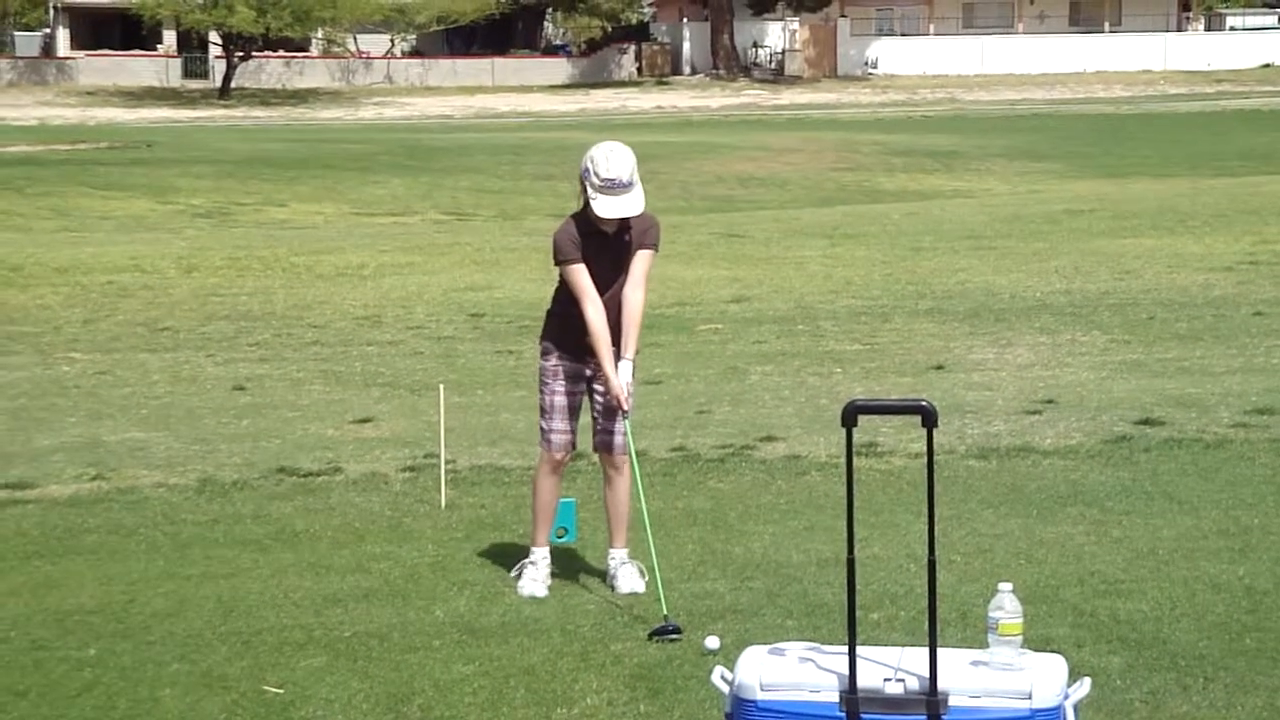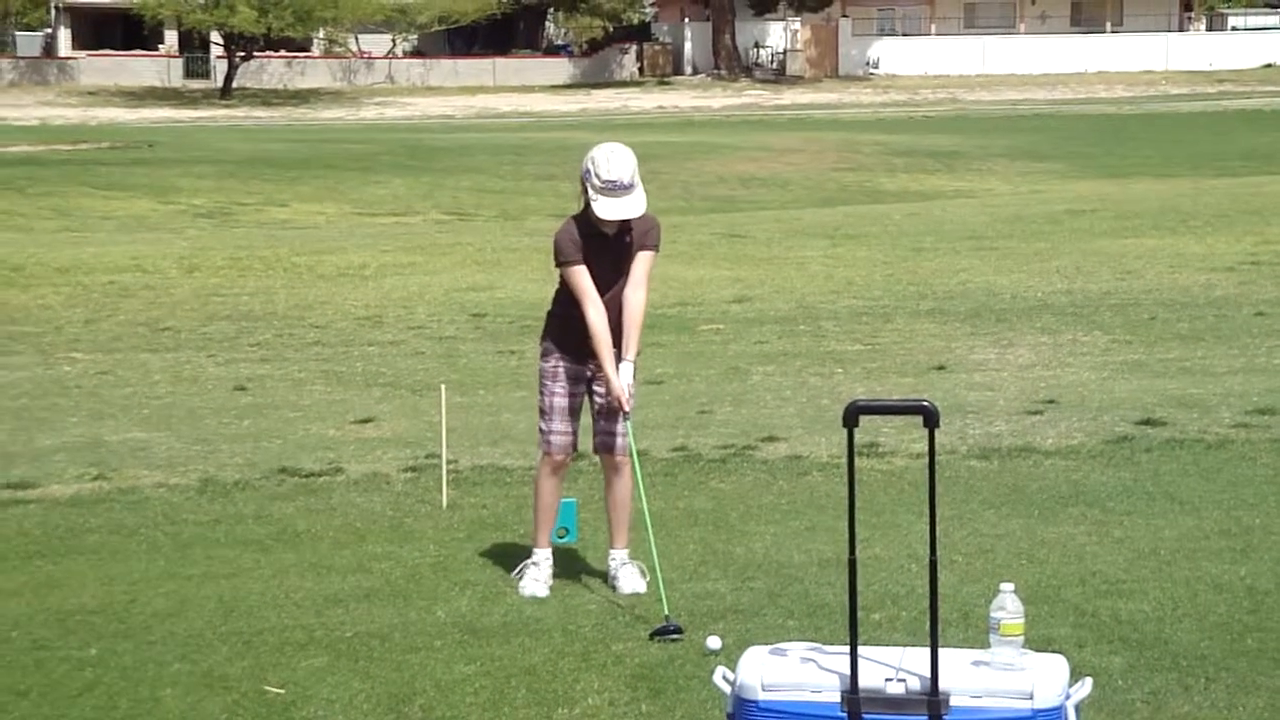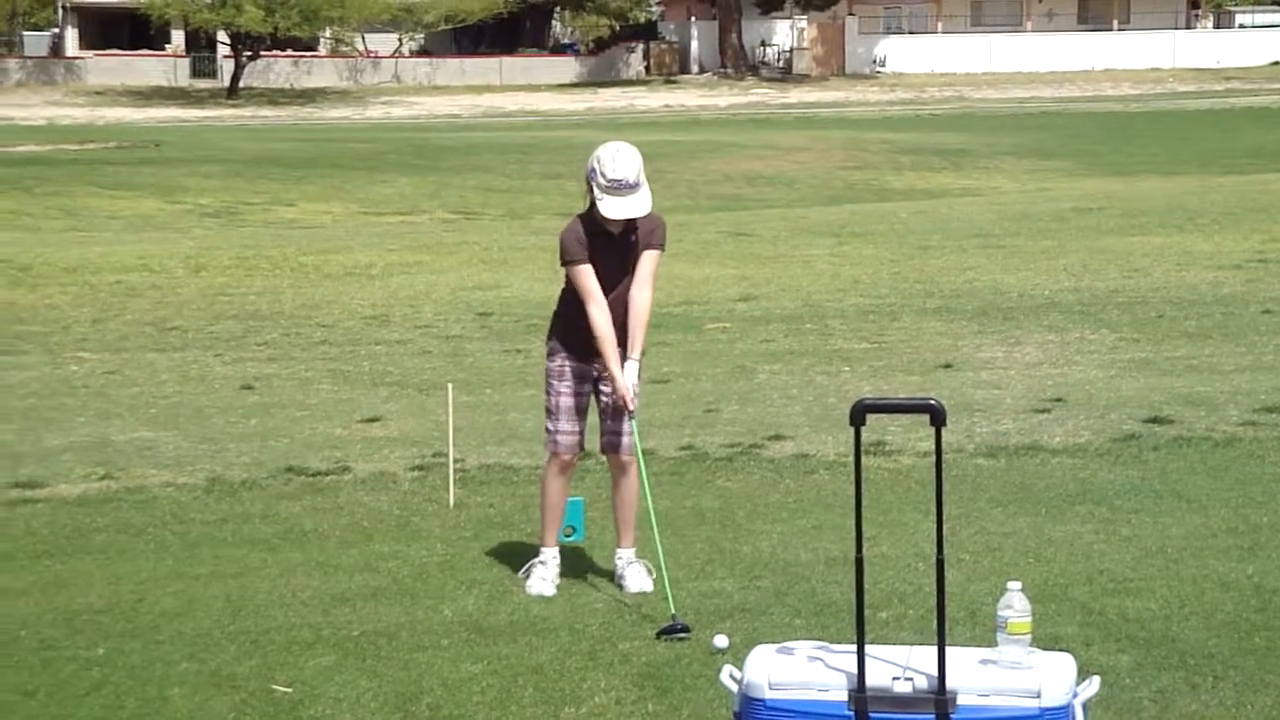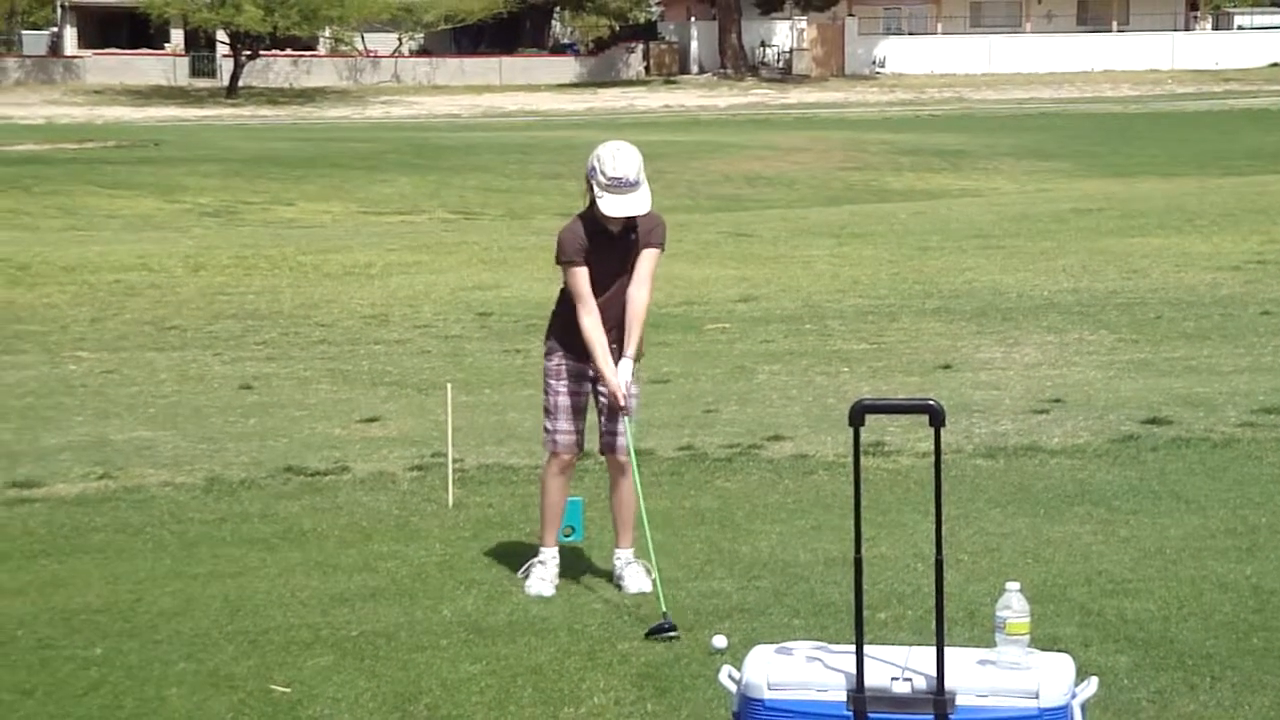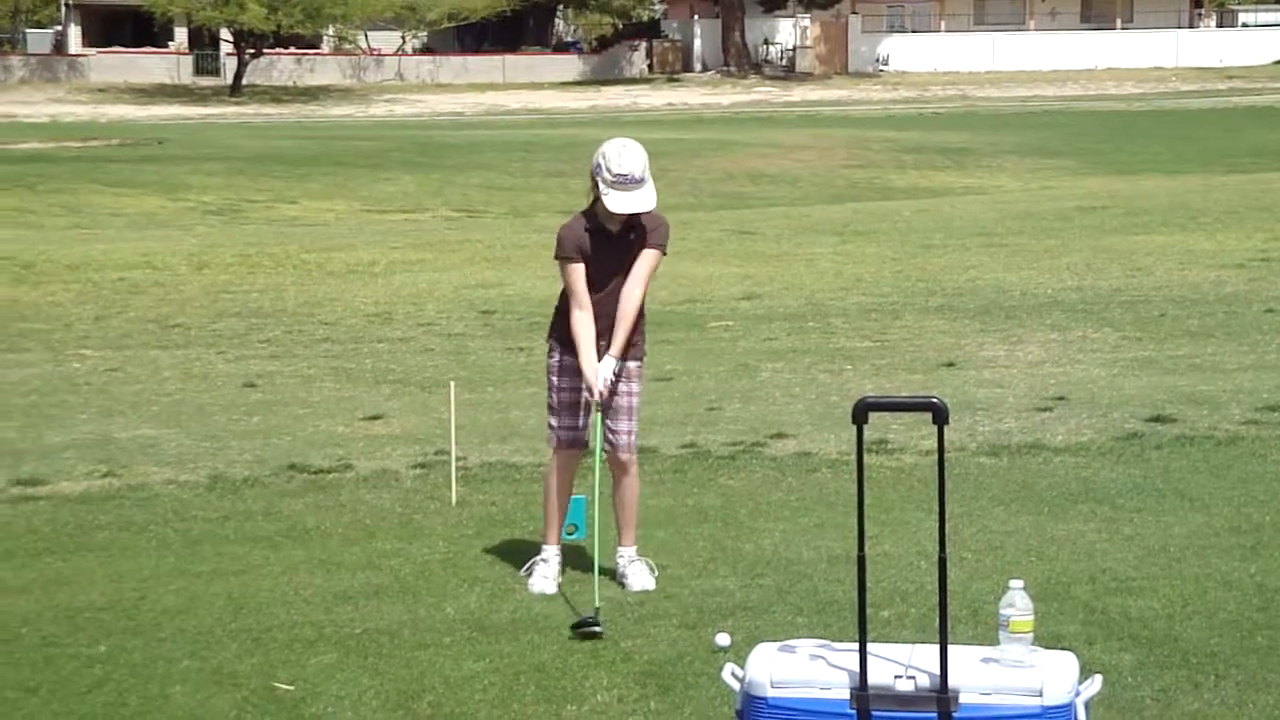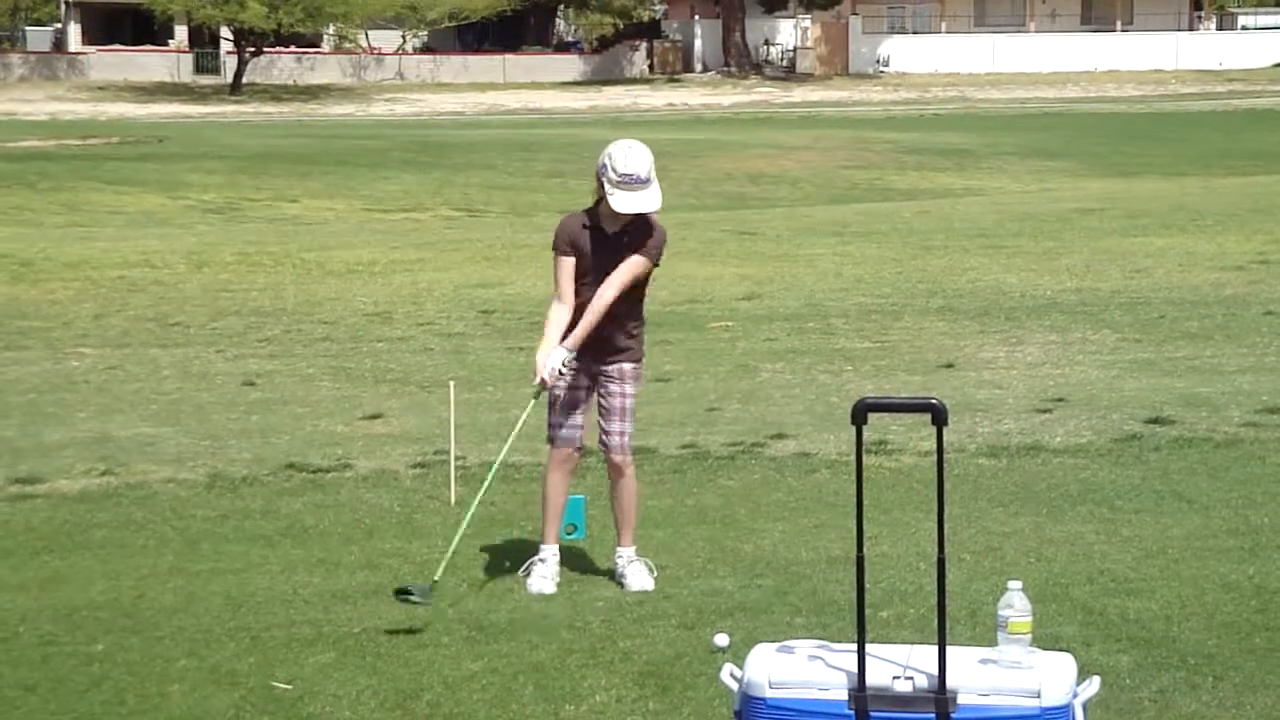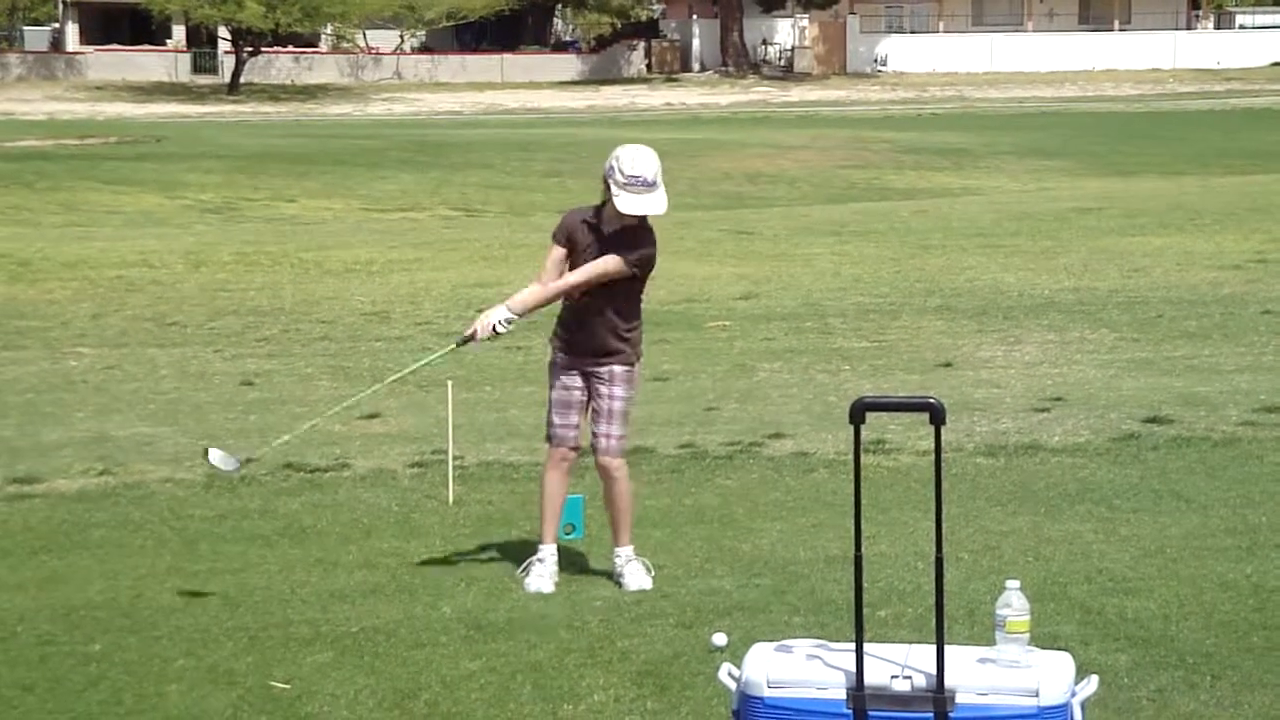
dt=0.1s
person 1, frame 1
left shoulder: (645, 227)
right shoulder: (569, 236)
left elbow: (633, 294)
right elbow: (590, 306)
left wrist: (626, 362)
right wrist: (609, 374)
left hip: (615, 353)
right hip: (565, 352)
left knee: (616, 456)
right knee: (555, 453)
left ankle: (619, 557)
right ankle: (538, 556)
person 1, frame 2
left shoulder: (646, 229)
right shoulder: (569, 237)
left elbow: (635, 295)
right elbow: (591, 307)
left wrist: (627, 364)
right wrist: (610, 376)
left hip: (616, 354)
right hip: (565, 353)
left knee: (617, 457)
right knee: (555, 455)
left ankle: (620, 558)
right ankle: (540, 557)
person 1, frame 3
left shoulder: (651, 228)
right shoulder: (575, 236)
left elbow: (640, 294)
right elbow: (596, 308)
left wrist: (632, 363)
right wrist: (613, 374)
left hip: (622, 355)
right hip: (571, 353)
left knee: (623, 456)
right knee: (562, 455)
left ankle: (627, 557)
right ankle: (547, 556)
person 1, frame 4
left shoulder: (651, 227)
right shoulder: (573, 236)
left elbow: (638, 293)
right elbow: (587, 310)
left wrist: (627, 362)
right wrist: (606, 373)
left hip: (619, 355)
right hip: (569, 352)
left knee: (620, 457)
right knee: (561, 455)
left ankle: (625, 558)
right ankle: (547, 557)
person 1, frame 5
left shoulder: (653, 229)
right shoulder: (573, 233)
left elbow: (631, 296)
right elbow: (579, 305)
left wrist: (613, 358)
right wrist: (588, 367)
left hip: (624, 354)
right hip: (575, 352)
left knee: (624, 455)
right knee: (565, 451)
left ankle: (628, 555)
right ankle: (549, 555)
person 1, frame 6
left shoulder: (651, 235)
right shoulder: (572, 229)
left elbow: (608, 295)
right elbow: (562, 300)
left wrist: (568, 350)
right wrist: (546, 350)
left hip: (621, 354)
right hip: (569, 351)
left knee: (619, 457)
right knee: (563, 452)
left ankle: (627, 555)
right ankle: (548, 554)
person 1, frame 7
left shoulder: (641, 244)
right shoulder: (576, 222)
left elbow: (576, 281)
right elbow: (547, 284)
left wrist: (509, 314)
right wrist: (500, 310)
left hip: (616, 358)
right hip: (569, 351)
left knee: (610, 458)
right knee: (561, 451)
left ankle: (625, 554)
right ankle: (546, 554)
